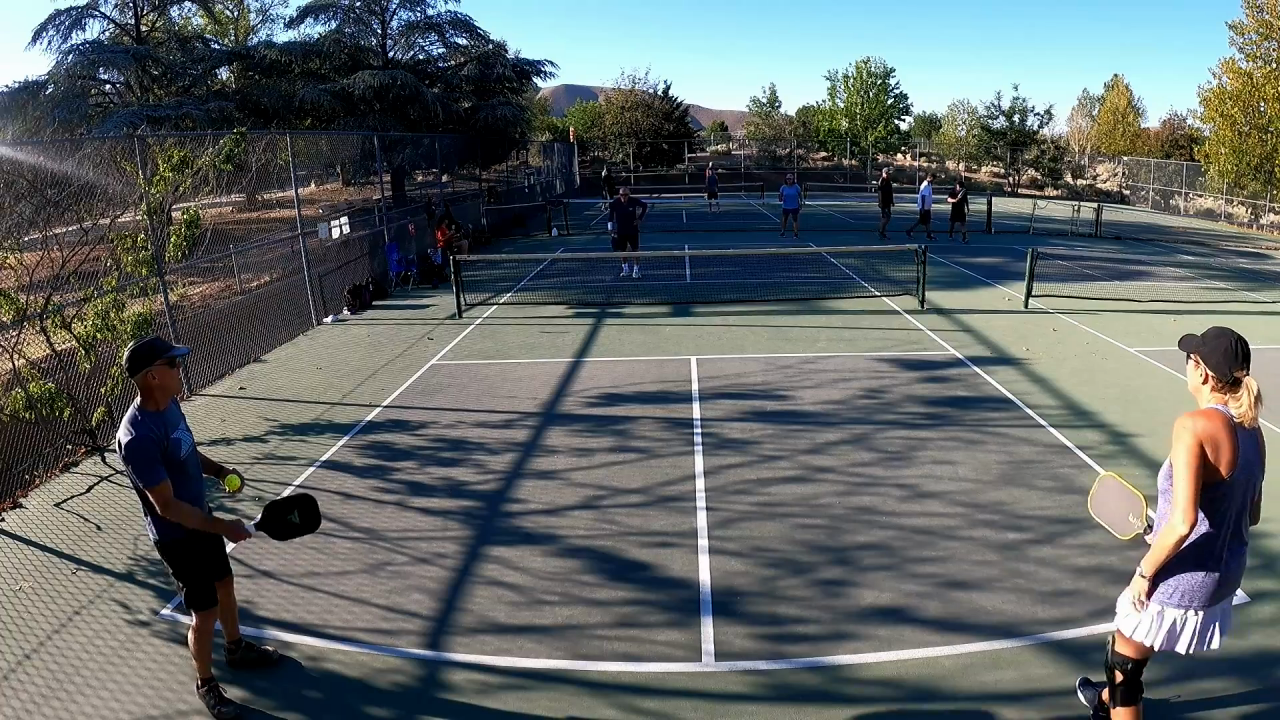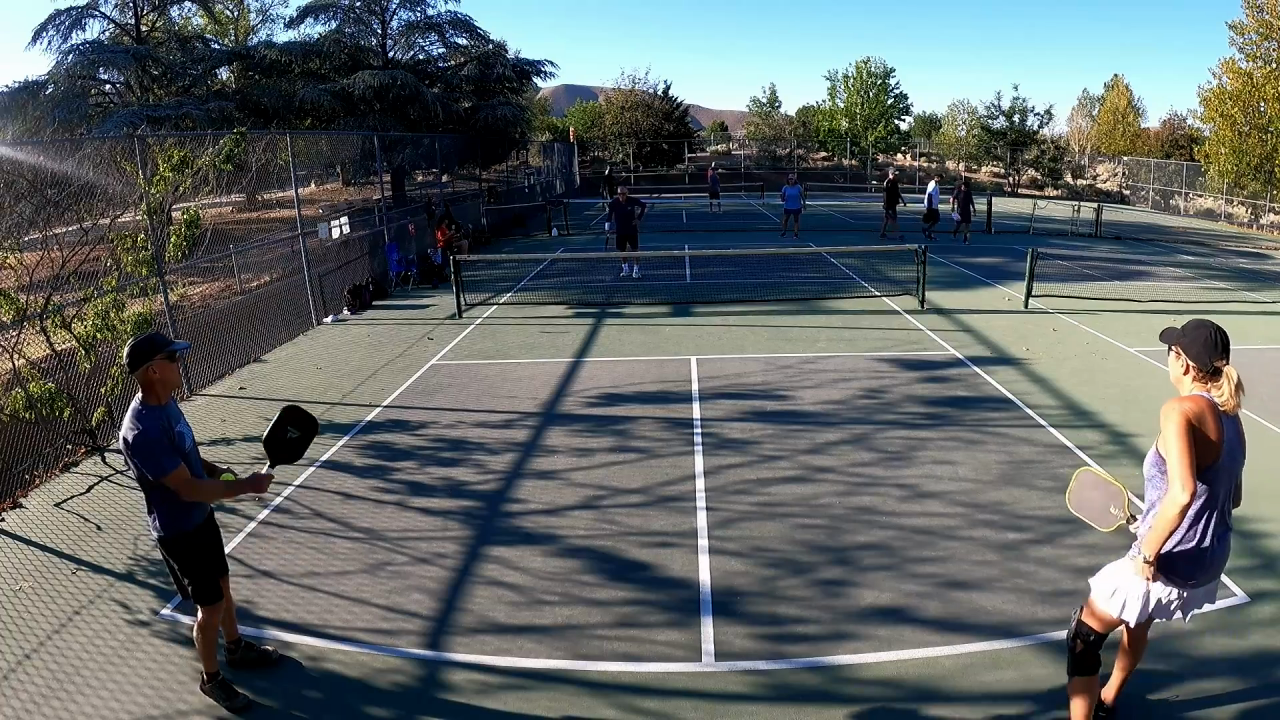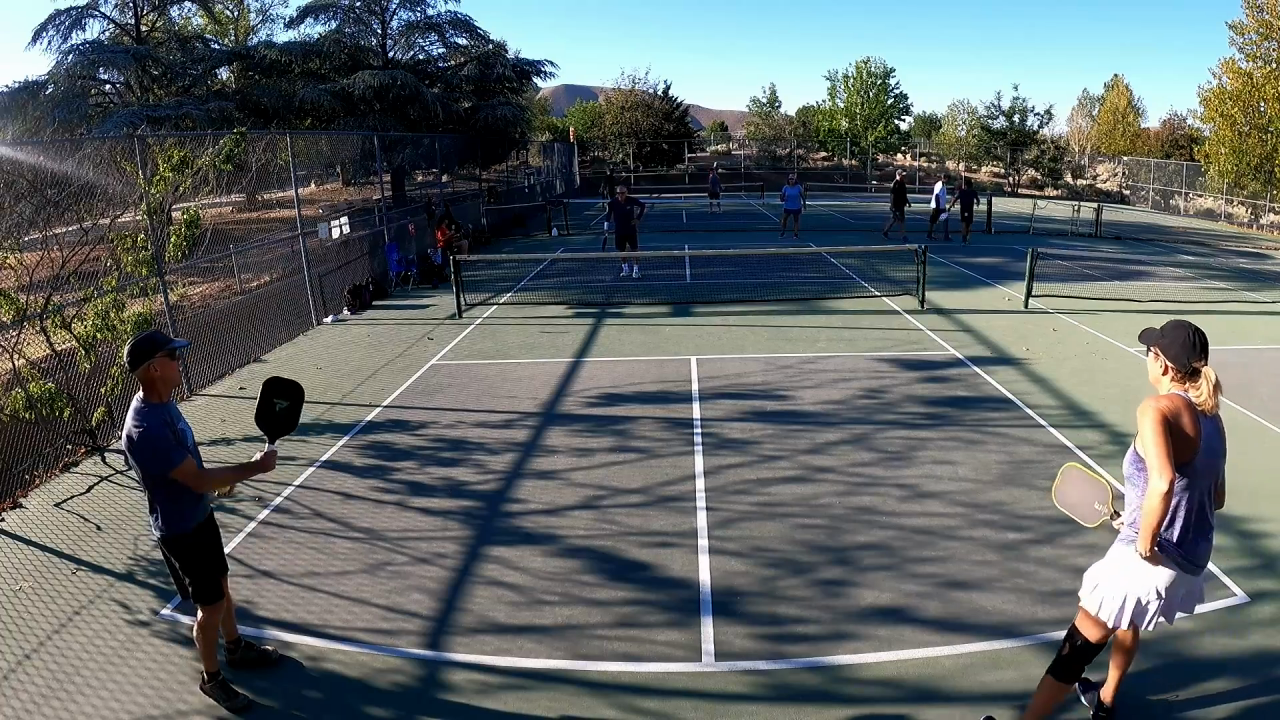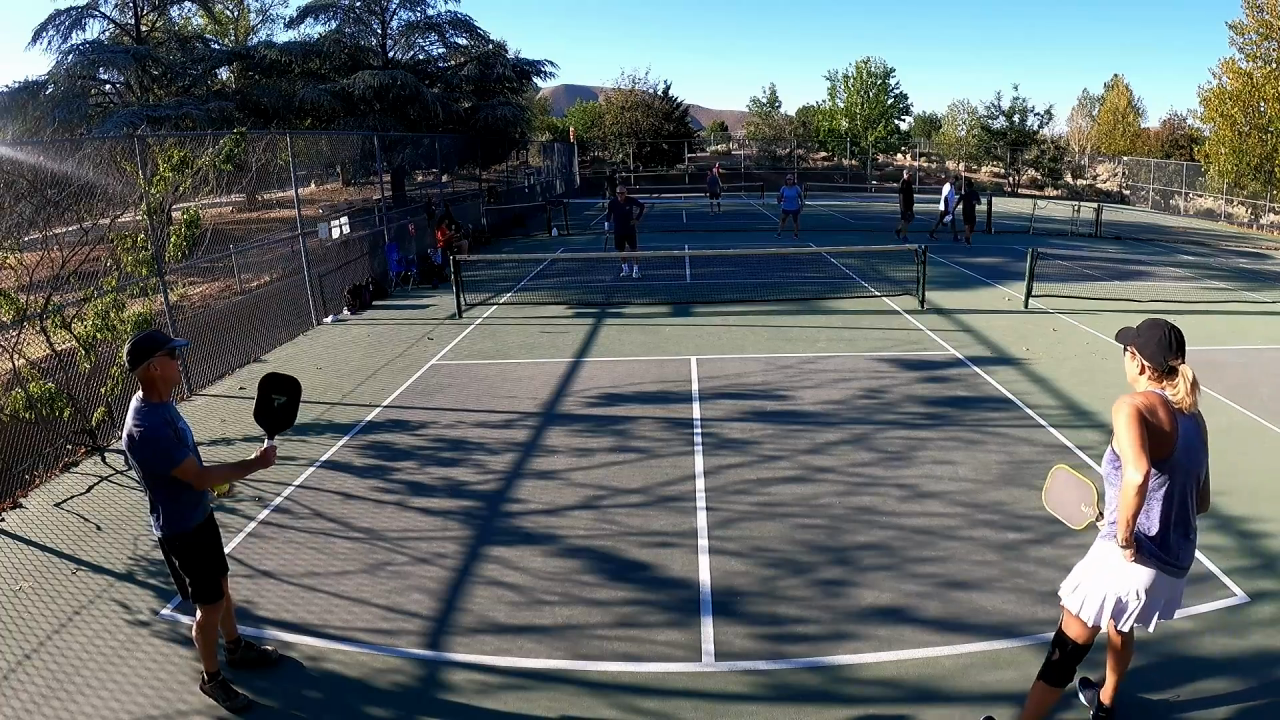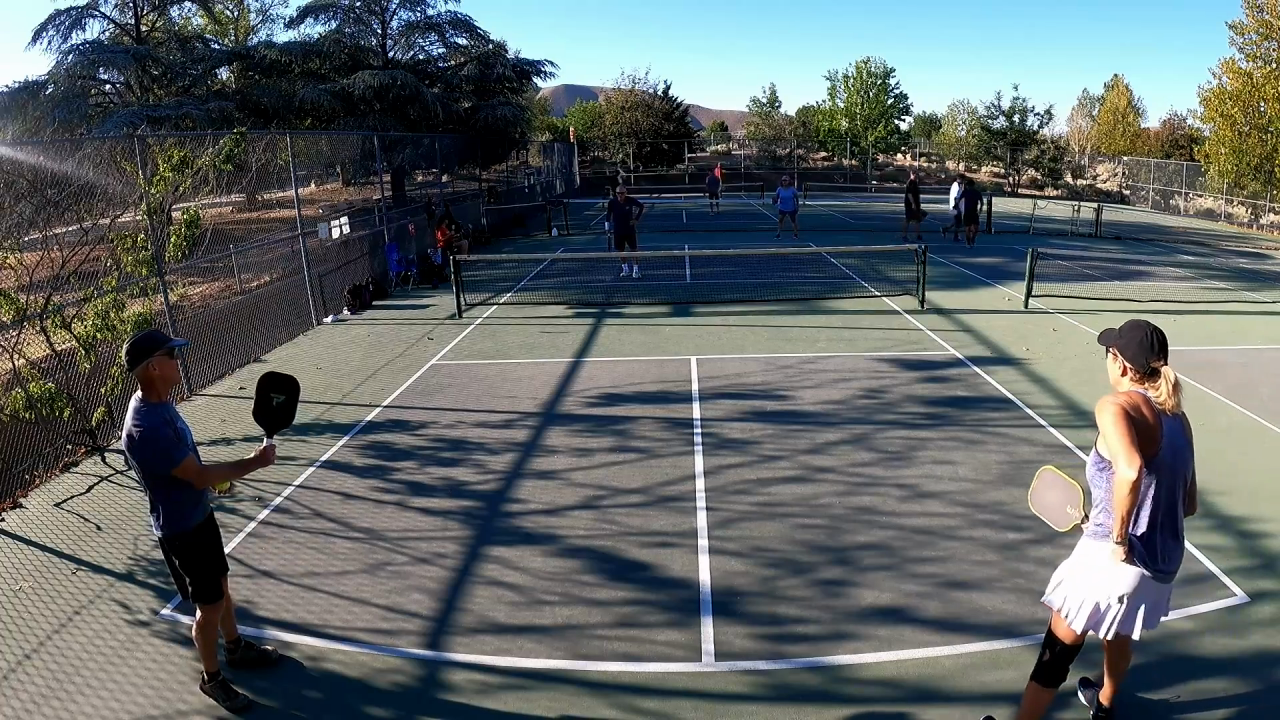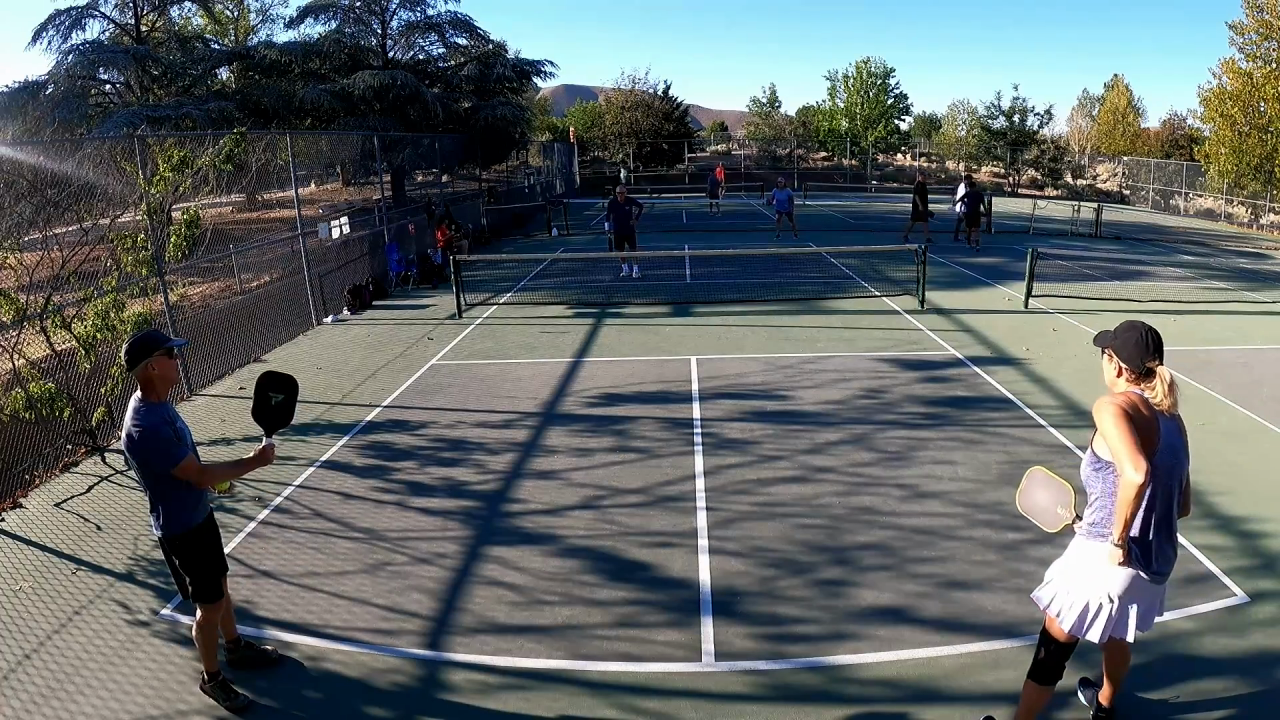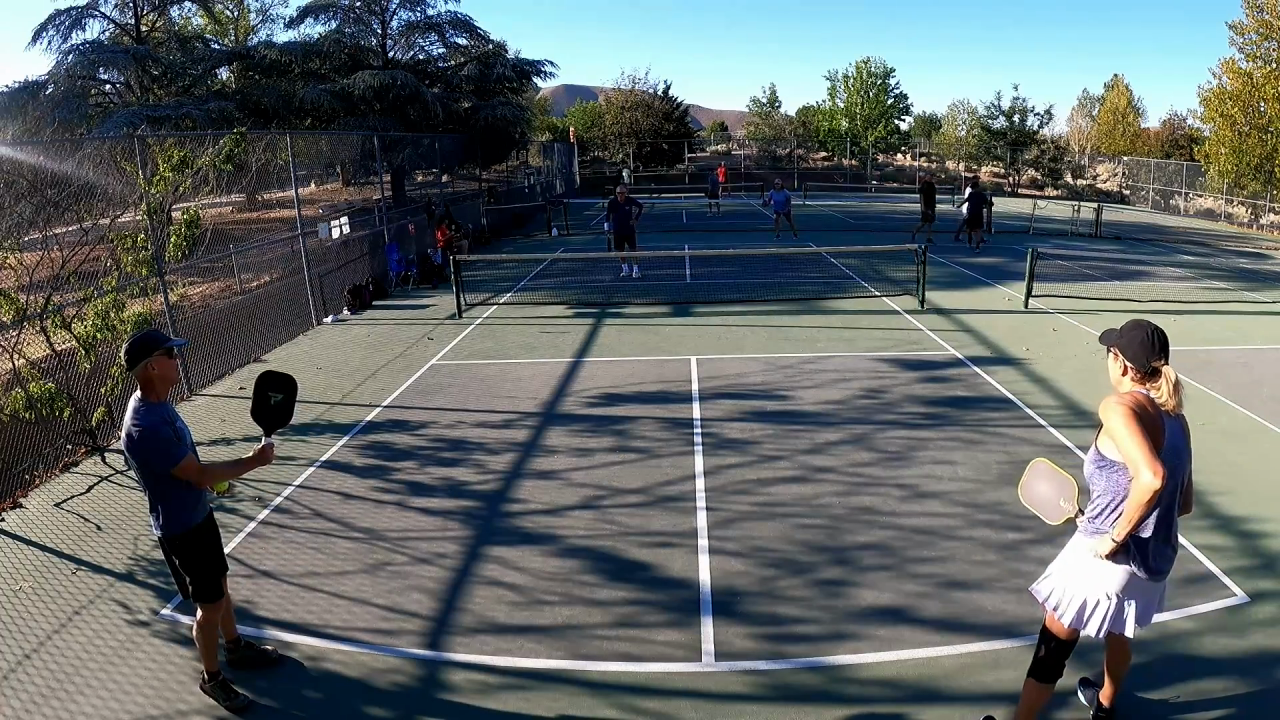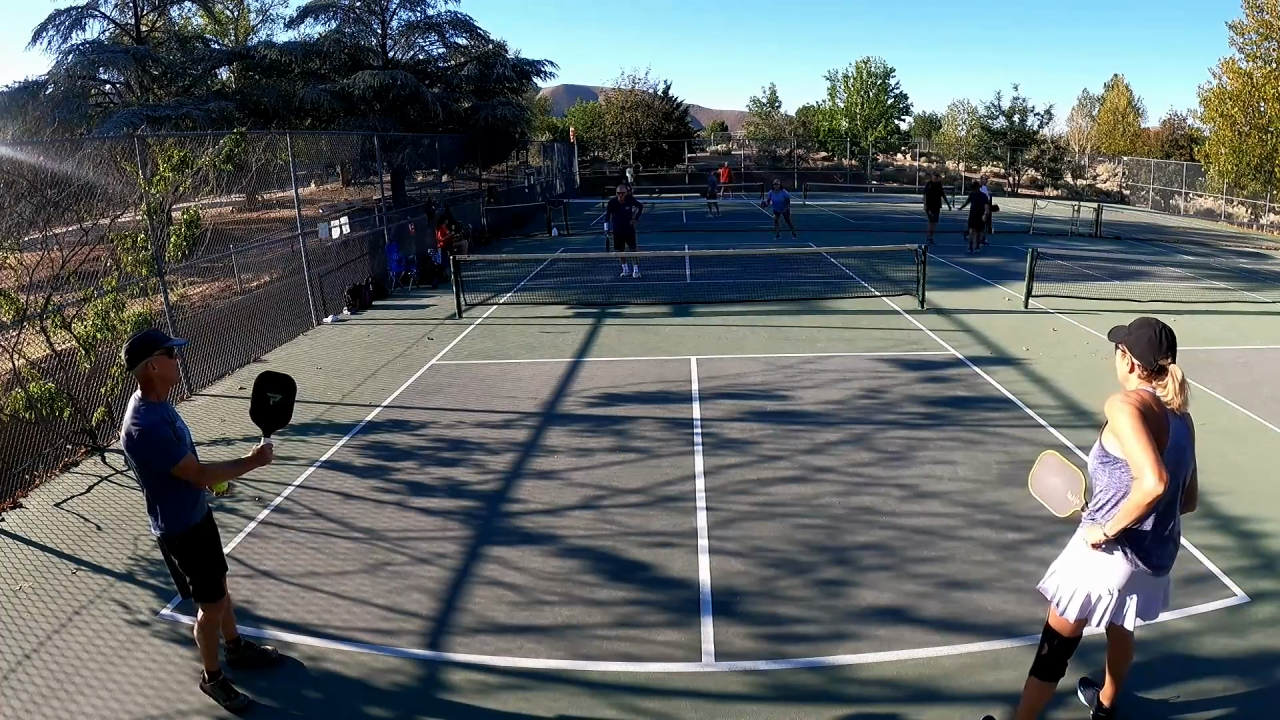
dt=0.2s
person 1, frame 1
left shoulder: (1195, 426)
right shoulder: (1251, 431)
left elbow: (1182, 524)
right elbow: (1250, 515)
left wrist: (1143, 573)
left hip: (1182, 580)
right hip: (1223, 575)
left knee: (1122, 665)
right knee: (1142, 648)
person 1, frame 2
left shoulder: (1181, 411)
right shoulder: (1230, 418)
left elbow: (1182, 494)
left wrist: (1146, 554)
left hip: (1172, 564)
right hip: (1208, 560)
left knee: (1084, 634)
right knee: (1136, 624)
person 1, frame 3
left shoulder: (1157, 410)
right shoulder: (1211, 417)
left elbow: (1162, 483)
right elbow: (1215, 498)
left wrist: (1145, 546)
left hip: (1151, 562)
right hip: (1190, 560)
left knee: (1077, 648)
right knee: (1127, 624)
person 1, frame 4
left shoulder: (1133, 405)
right shoulder: (1193, 417)
left elbow: (1137, 474)
right elbow: (1200, 501)
left wrist: (1123, 536)
left hip: (1127, 560)
right hip: (1173, 562)
left knee: (1065, 650)
right knee: (1119, 626)
person 1, frame 5
left shoulder: (1116, 405)
right shoulder: (1177, 418)
left elbow: (1130, 471)
right elbow: (1188, 504)
left wrist: (1118, 537)
left hip: (1111, 560)
right hip: (1161, 565)
left knee: (1056, 652)
right knee: (1118, 631)
person 1, frame 6
left shoulder: (1114, 406)
right shoulder: (1172, 419)
left elbow: (1136, 474)
right elbow: (1181, 505)
left wrist: (1117, 540)
left hip: (1103, 560)
right hip: (1154, 566)
left knee: (1052, 652)
right knee: (1116, 631)
person 1, frame 7
left shoulder: (1119, 407)
right shoulder: (1175, 418)
left elbow: (1152, 478)
right elbow: (1183, 502)
left wrist: (1114, 536)
left hip: (1105, 559)
right hip: (1154, 564)
left knee: (1052, 650)
right knee: (1118, 631)
person 1, frame 8
left shoulder: (1126, 405)
right shoulder: (1180, 416)
left elbow: (1153, 483)
right elbow: (1187, 500)
left wrist: (1106, 529)
left hip: (1108, 555)
right hip: (1155, 560)
left knee: (1054, 648)
right knee: (1119, 630)
person 2, frame 1
left shoulder: (169, 405)
right shoulder: (138, 437)
right elbow: (168, 507)
left wrist: (219, 470)
right wrist: (222, 528)
left hip: (201, 517)
right hip: (179, 535)
left knee: (224, 586)
right knee: (205, 613)
left ankle: (236, 648)
right ankle: (207, 686)
person 2, frame 2
left shoulder: (166, 402)
right shoulder: (143, 431)
right elbow: (187, 489)
left wrist: (216, 470)
right wrist: (244, 486)
left hip: (201, 516)
right hip: (179, 531)
left knee: (222, 585)
right knee: (212, 607)
left ankle: (237, 648)
right ankle: (211, 678)
person 2, frame 3
left shoulder: (162, 401)
right shoulder: (146, 428)
right elbow: (198, 481)
left wrist: (219, 474)
right wrist: (252, 467)
left hip: (200, 515)
right hip: (180, 530)
left knee: (221, 585)
right knee: (212, 606)
left ankle: (236, 648)
right ankle: (211, 678)
person 2, frame 4
left shoulder: (160, 402)
right shoulder: (147, 427)
right elbow: (199, 478)
left wrist: (218, 476)
right wrist: (253, 464)
left hip: (199, 515)
right hip: (181, 530)
left knee: (221, 586)
right knee: (210, 605)
left ankle: (236, 648)
right ankle: (211, 678)
person 2, frame 5
left shoulder: (159, 402)
right shoulder: (146, 426)
right elbow: (199, 476)
left wrist: (217, 475)
right wrist: (253, 462)
left hip: (199, 514)
right hip: (181, 530)
left knee: (220, 585)
right knee: (210, 606)
left ankle: (236, 648)
right ankle: (211, 678)
person 2, frame 6
left shoulder: (157, 402)
right shoulder: (146, 426)
right elbow: (199, 475)
left wrist: (215, 475)
right wrist: (253, 461)
left hip: (199, 514)
right hip: (181, 529)
left knee: (220, 586)
right knee: (210, 606)
left ankle: (236, 648)
right ankle: (211, 678)
person 2, frame 7
left shoulder: (157, 402)
right shoulder: (146, 426)
right elbow: (200, 475)
left wrist: (213, 476)
right wrist: (252, 461)
left hip: (198, 514)
right hip: (181, 529)
left knee: (220, 585)
right knee: (211, 605)
left ankle: (236, 648)
right ankle: (212, 678)
person 2, frame 8
left shoulder: (157, 403)
right shoulder: (146, 425)
right elbow: (199, 474)
left wrist: (212, 475)
right wrist: (252, 461)
left hip: (196, 514)
right hip: (179, 528)
left knee: (219, 586)
right knee: (212, 604)
left ankle: (236, 647)
right ankle: (212, 677)
